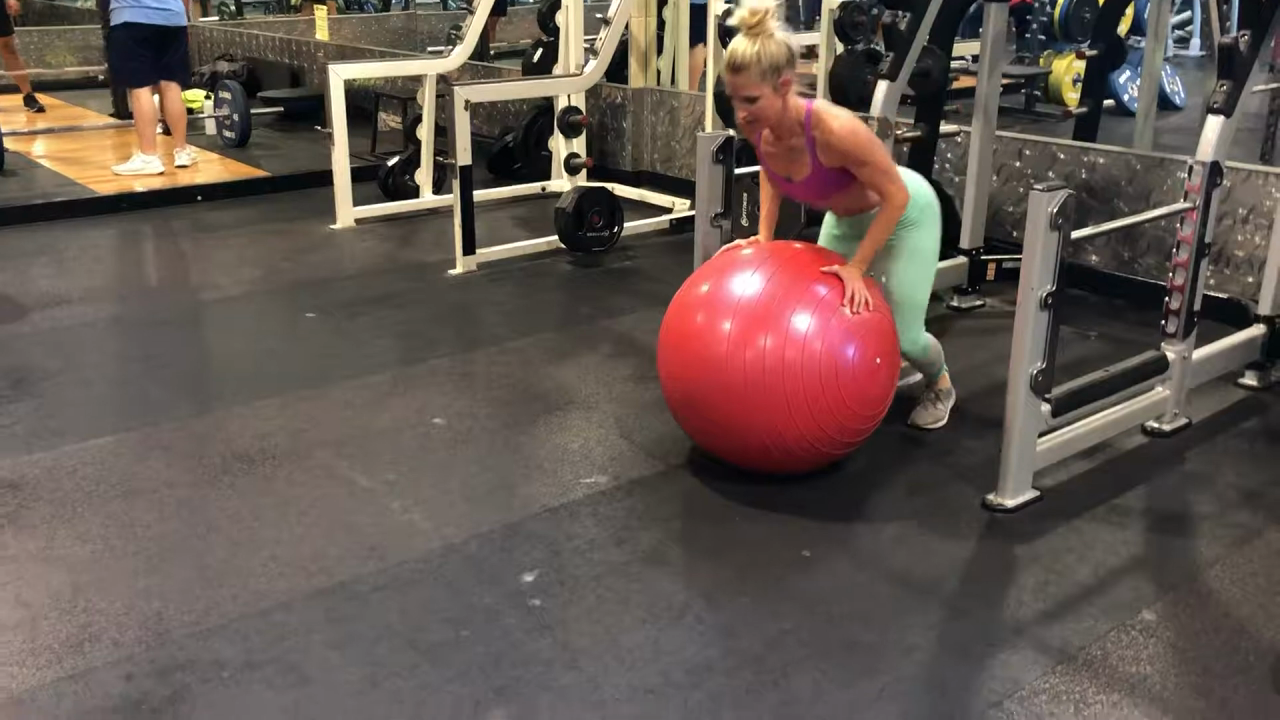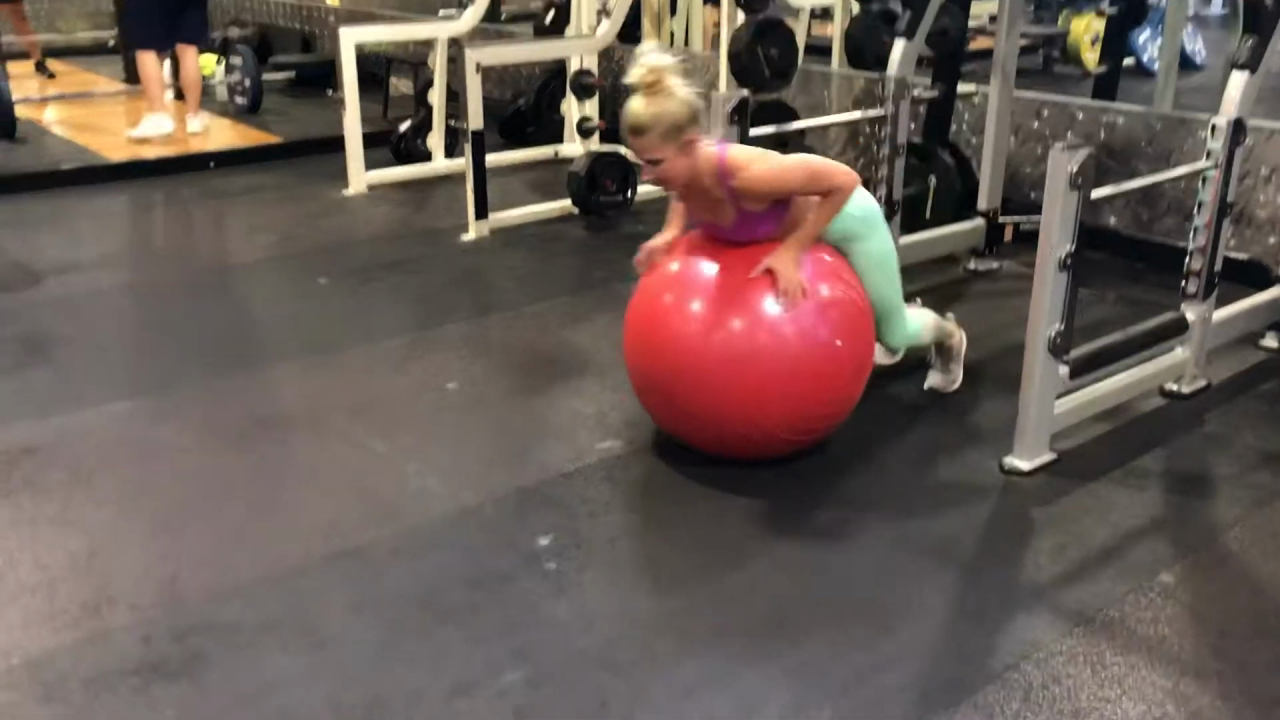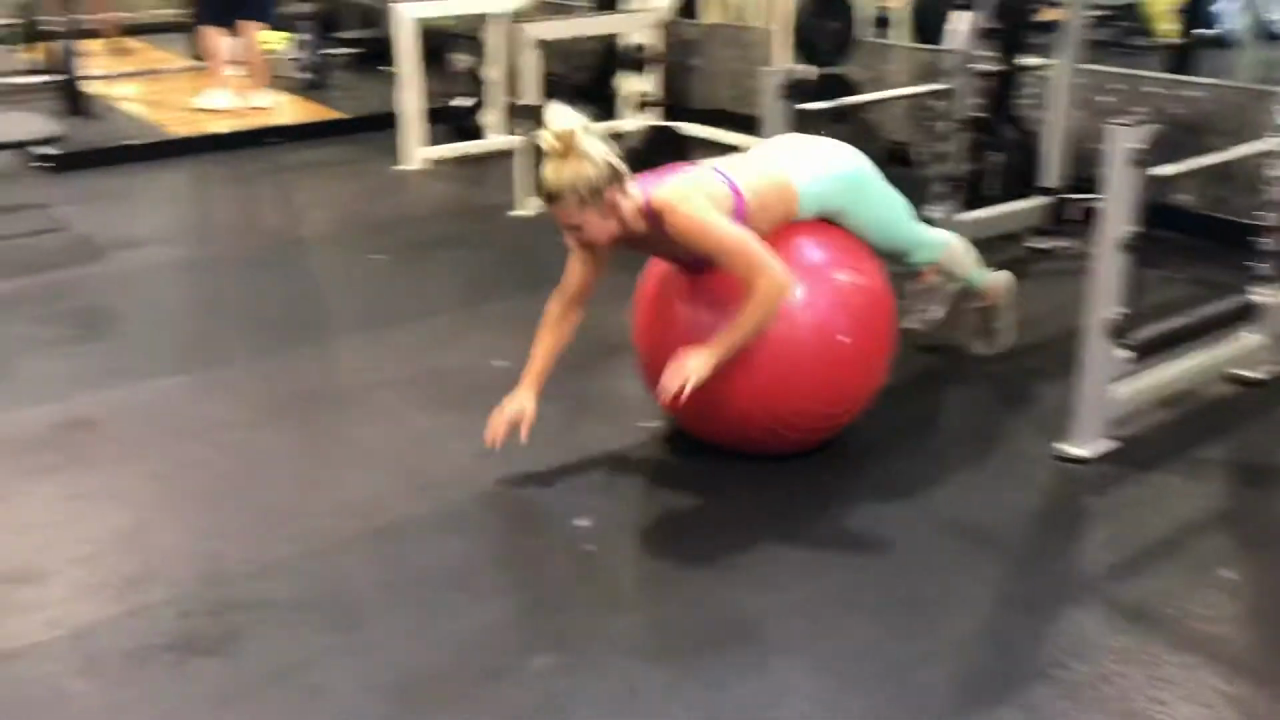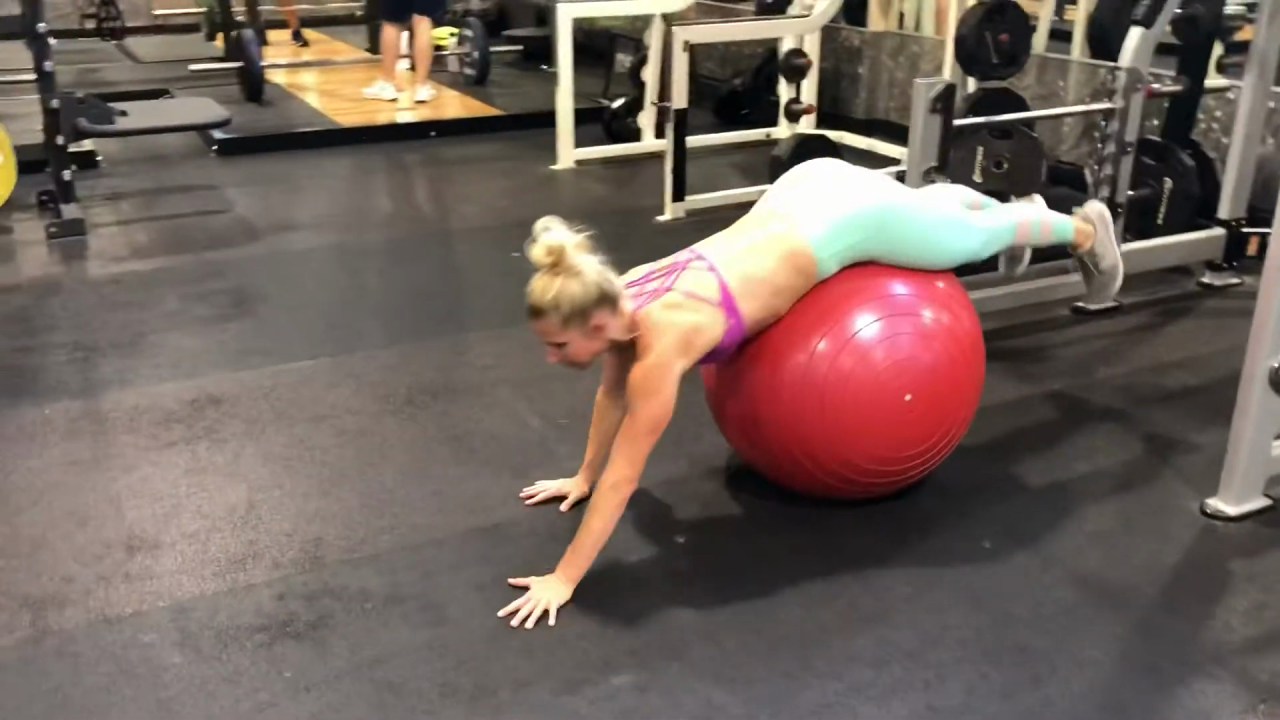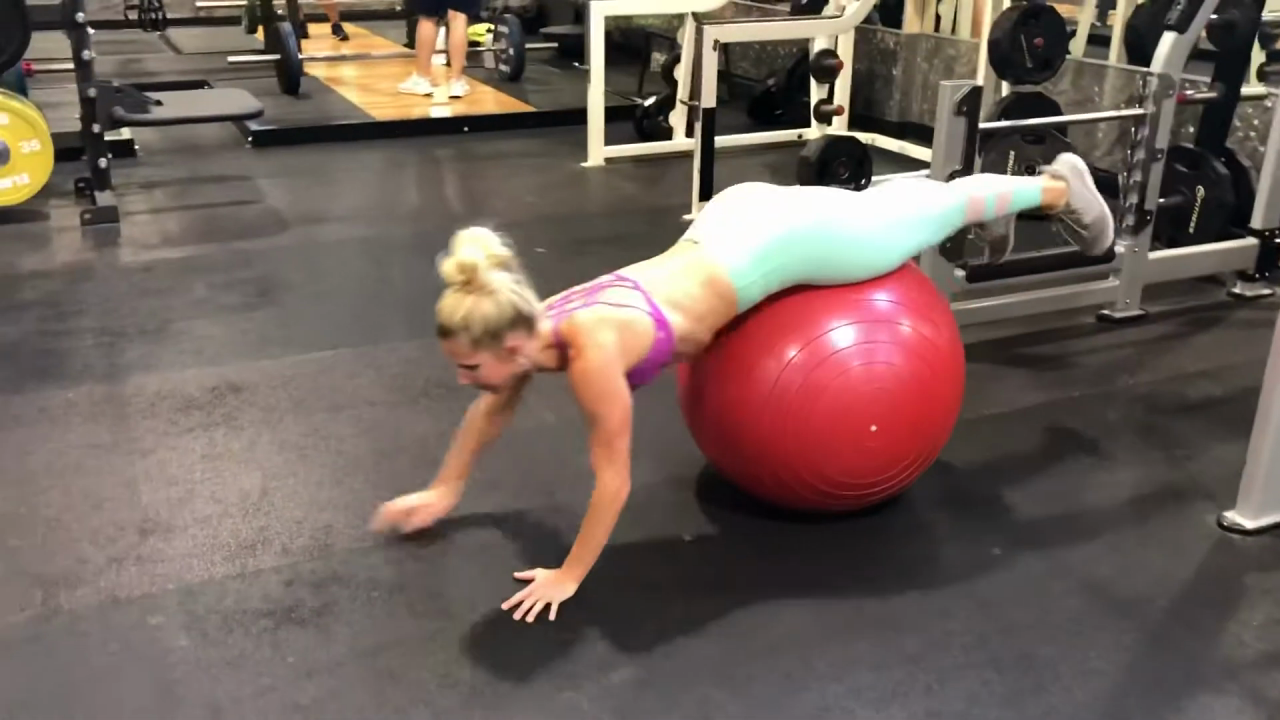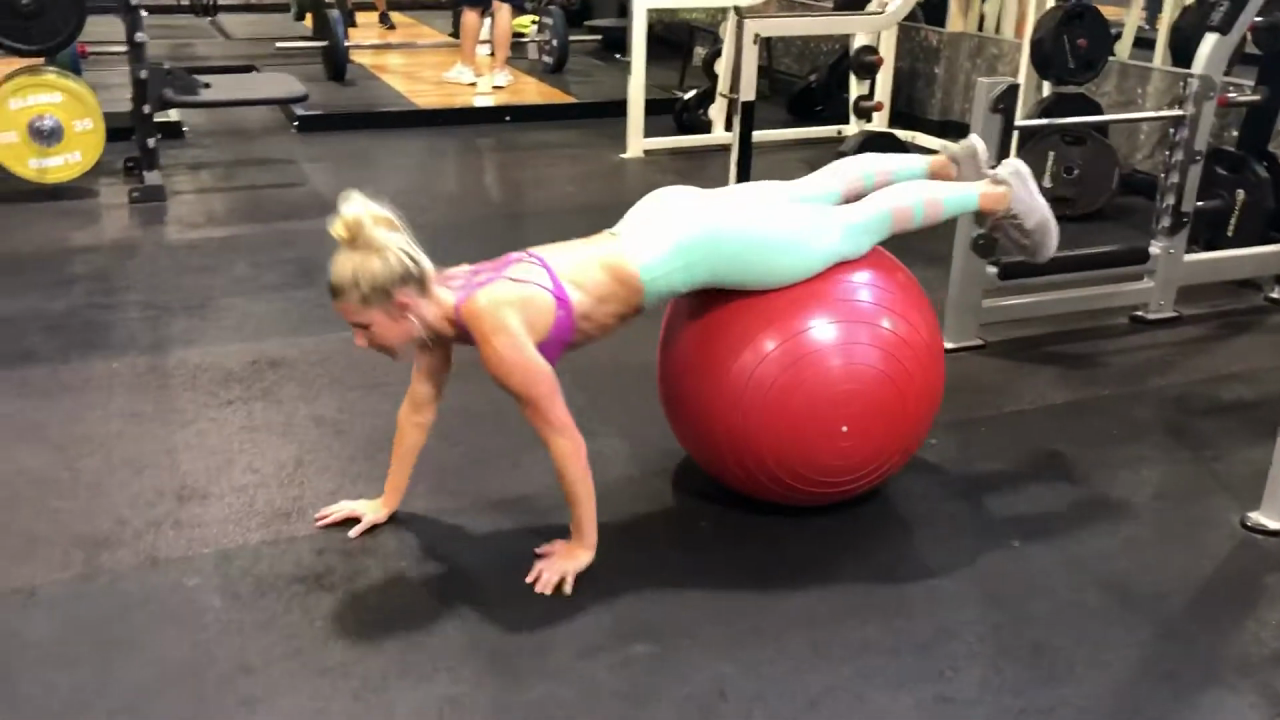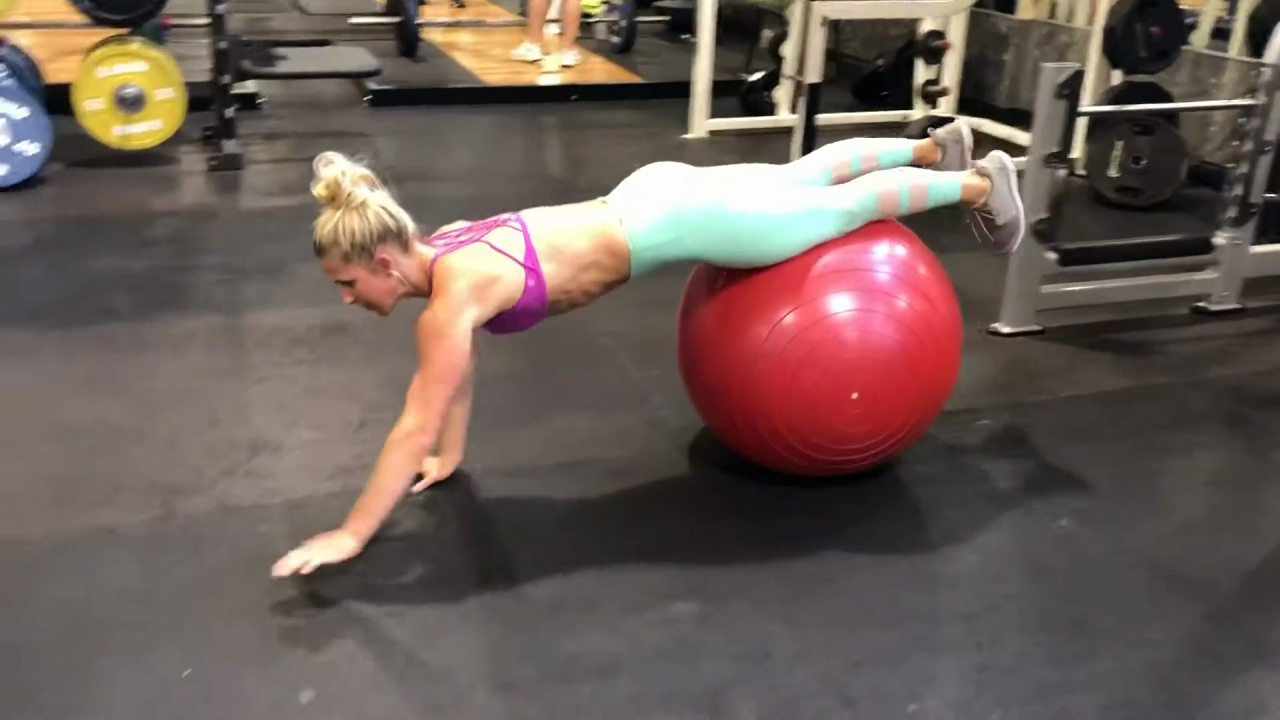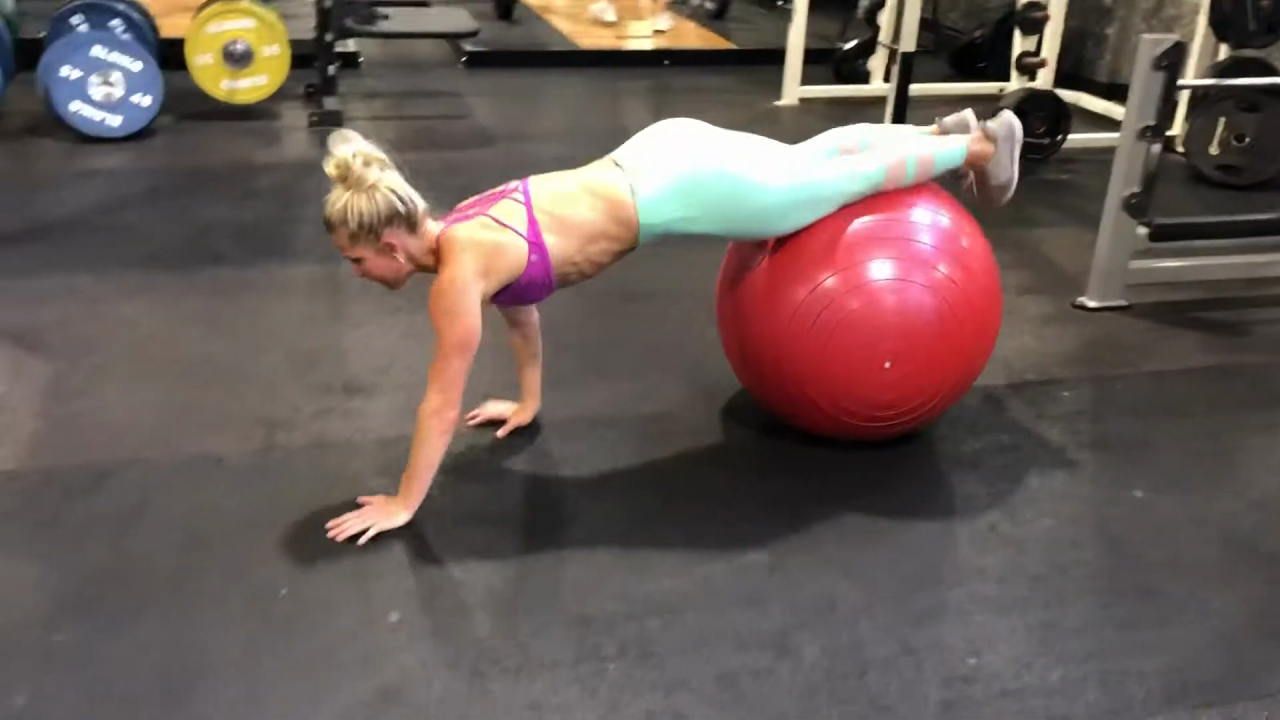
dt=0.3s
person 1, frame 1
left shoulder: (831, 128)
right shoulder: (754, 122)
left elbow: (896, 194)
left wrist: (857, 268)
right wrist: (763, 236)
left hip: (907, 209)
right hip: (847, 216)
left knee: (902, 335)
left ankle: (940, 384)
person 1, frame 2
left shoulder: (747, 174)
right shoulder: (678, 163)
left elbow: (845, 182)
left wrist: (790, 251)
right wrist: (672, 231)
left hip: (847, 220)
right hip: (794, 223)
left knee: (895, 331)
left ankle: (948, 336)
person 1, frame 3
left shoulder: (680, 214)
right shoulder: (606, 215)
left elbow: (774, 281)
right elbow: (567, 302)
left wrist: (711, 355)
right wrist: (527, 390)
left hip: (828, 177)
right hip: (781, 163)
left knee: (910, 243)
left ankle: (991, 288)
right ankle: (936, 272)
person 1, frame 4
left shoulder: (662, 337)
right shoulder: (616, 301)
left elbow: (625, 474)
right elbow: (611, 392)
left wrist: (564, 577)
right wrist: (581, 478)
left hip: (853, 218)
right hip: (807, 189)
left knee: (982, 236)
right knee: (940, 205)
left ankle: (1088, 231)
right ankle: (1014, 209)
person 1, frame 5
left shoulder: (588, 351)
right shoulder: (531, 329)
left elbow: (613, 479)
right elbow: (487, 413)
left wrist: (573, 574)
right wrist: (443, 492)
left hip: (775, 243)
right hip: (740, 218)
left knee: (926, 219)
right knee: (868, 201)
left ankle: (1058, 188)
right ankle: (954, 184)
person 1, frame 6
left shoulder: (493, 327)
right shoulder: (436, 303)
left elbow: (567, 443)
right elbow: (420, 403)
left wrist: (582, 544)
right wrist: (388, 502)
left hip: (689, 246)
right hip: (662, 218)
left knee: (856, 229)
right knee: (811, 194)
left ankle: (1000, 194)
right ankle: (949, 164)
person 1, frame 7
left shoulder: (453, 290)
right shoulder: (437, 254)
left elbow: (416, 427)
left wrist: (351, 534)
right wrist: (450, 461)
left hip: (672, 222)
right hip: (651, 196)
left knee: (839, 207)
right knee: (804, 175)
left ankle: (979, 186)
right ankle: (935, 148)
person 1, frame 8
left shoulder: (458, 266)
right shoulder: (463, 225)
left elbow: (442, 401)
right elbow: (520, 311)
left wrist: (403, 504)
right wrist: (529, 403)
left hip: (679, 191)
right hip: (662, 154)
left knee: (849, 178)
right knee: (812, 158)
left ankle: (982, 147)
right ankle: (947, 132)
